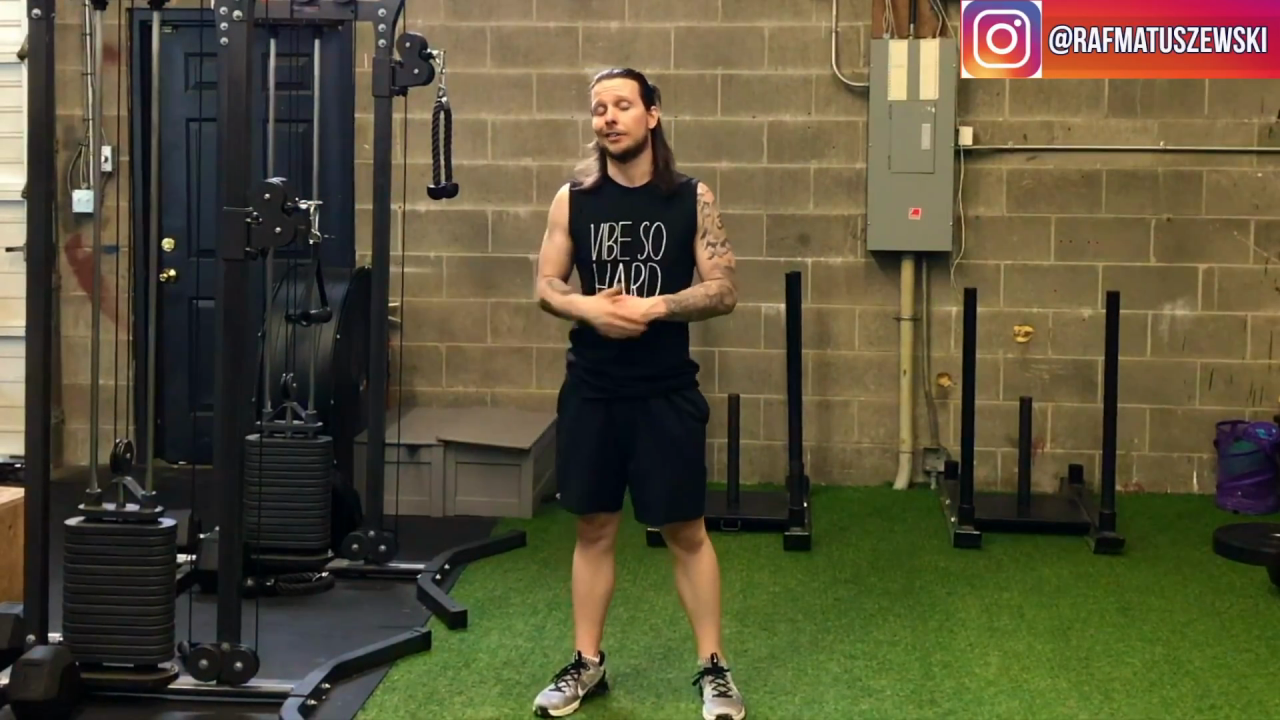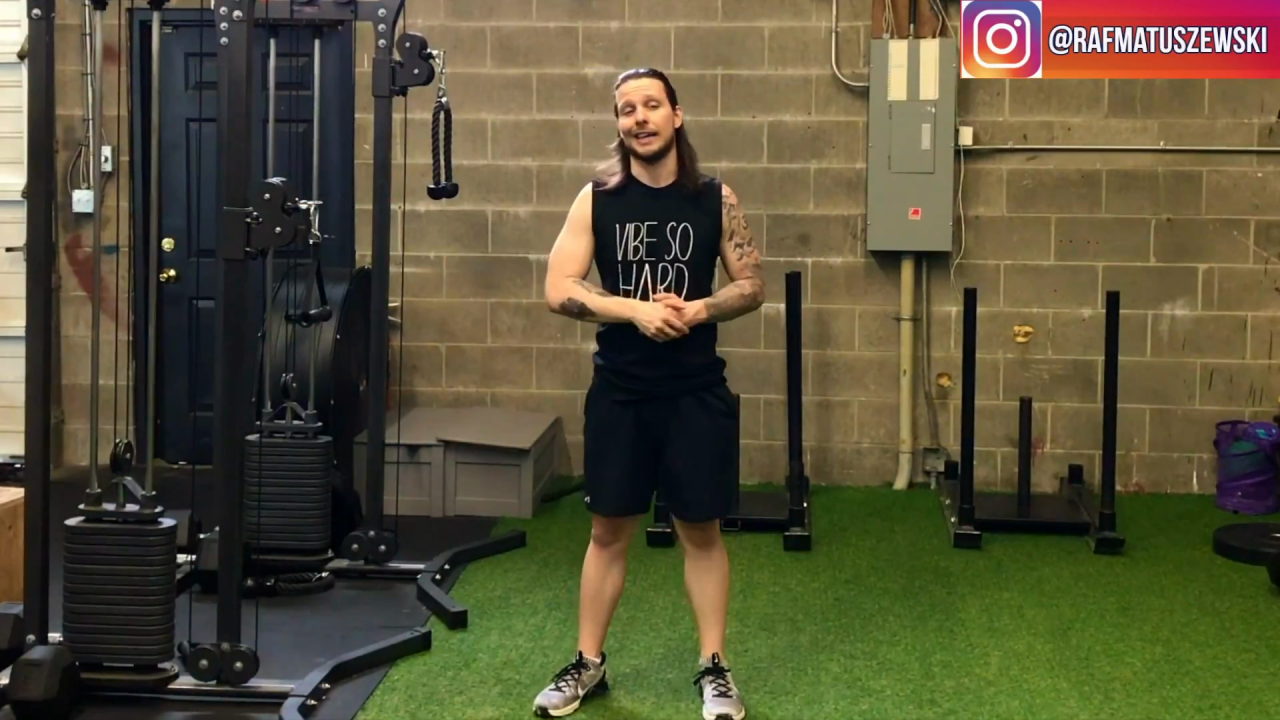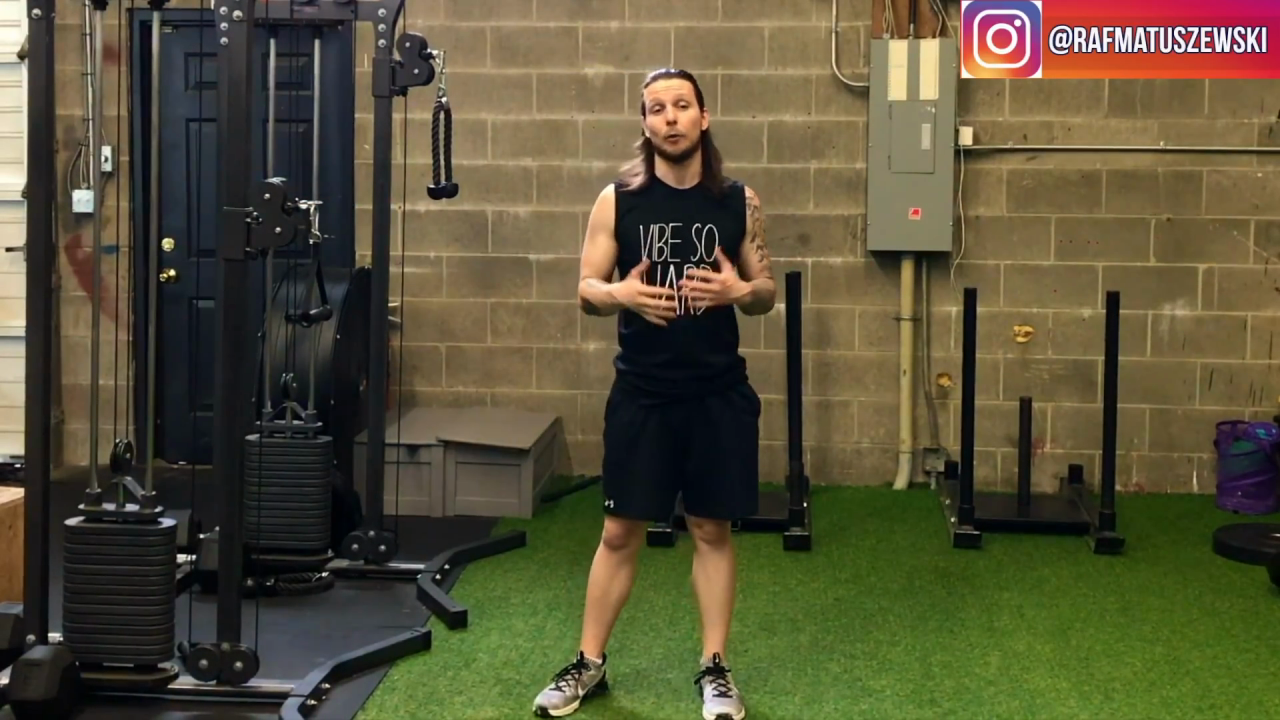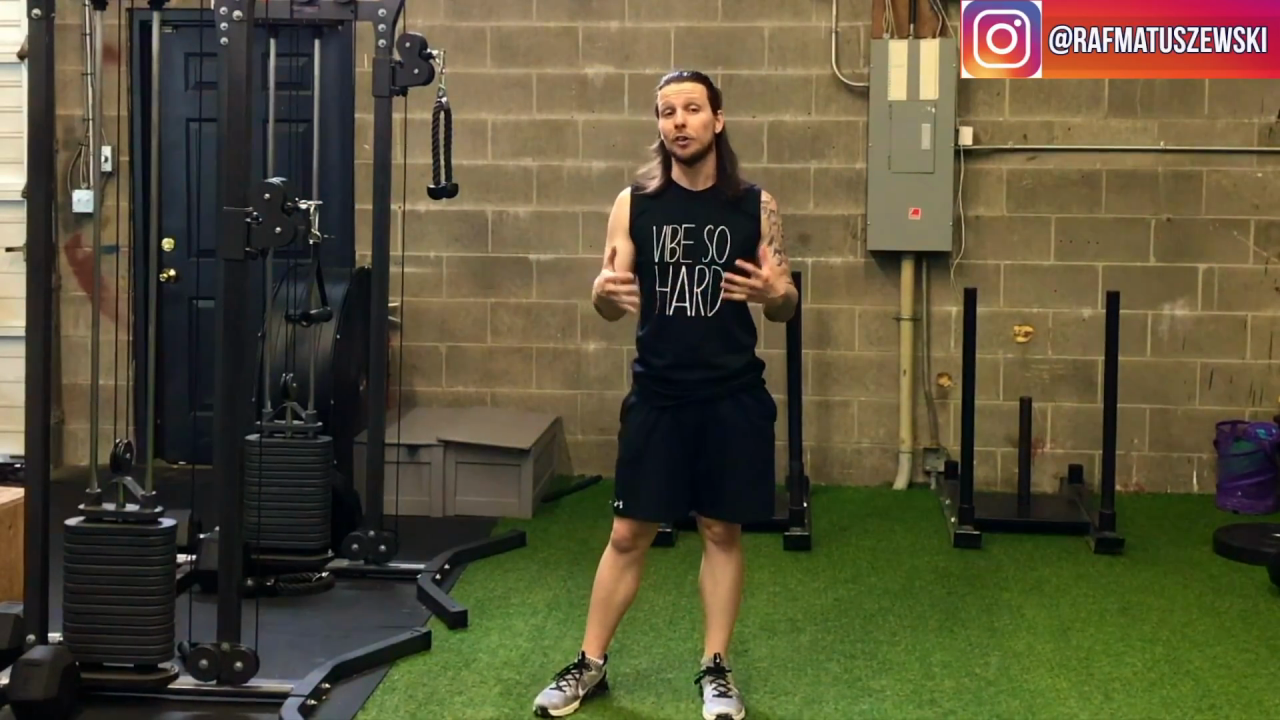
dt=0.3s
person 1, frame 1
left shoulder: (692, 198)
right shoulder: (573, 198)
left elbow: (722, 290)
right elbow: (546, 285)
left wrist: (654, 307)
right wrist: (590, 305)
left hip: (666, 392)
right hip: (591, 391)
left knee: (684, 530)
right knee: (593, 526)
left ankle: (712, 667)
right ankle: (587, 663)
person 1, frame 2
left shoulder: (716, 198)
right shoulder: (596, 199)
left elbow: (751, 285)
right elbow: (557, 290)
left wrist: (696, 310)
right wrist: (635, 309)
left hip: (696, 391)
right hip: (618, 392)
left knee: (701, 529)
right knee: (608, 529)
left ankle: (713, 667)
right ankle: (588, 664)
person 1, frame 3
left shoulder: (738, 201)
right shoulder: (617, 199)
left elbow: (764, 292)
right elbow: (586, 290)
left wrist: (743, 290)
right wrist: (614, 294)
left hip: (719, 392)
right hip: (642, 393)
left knee: (713, 530)
right knee: (620, 531)
left ankle: (714, 668)
right ankle: (588, 664)
person 1, frame 4
left shoulder: (755, 204)
right shoulder: (634, 201)
left elbow: (786, 305)
right elbow: (609, 302)
left wrist: (774, 293)
right wrist: (606, 290)
left hip: (734, 395)
right hip: (656, 396)
left knee: (722, 531)
right knee: (629, 533)
left ankle: (714, 667)
right ankle: (590, 664)
